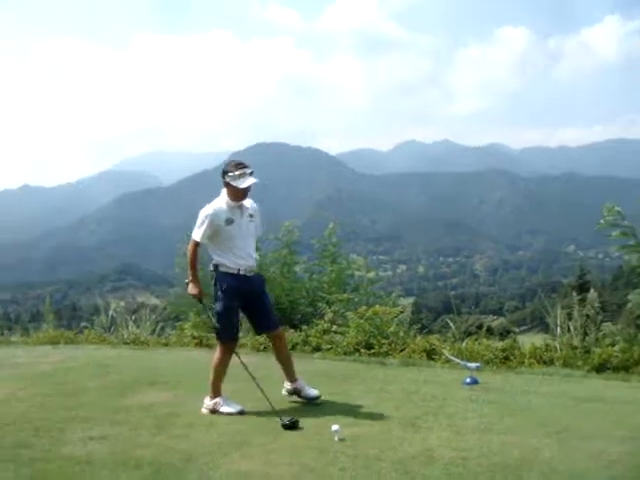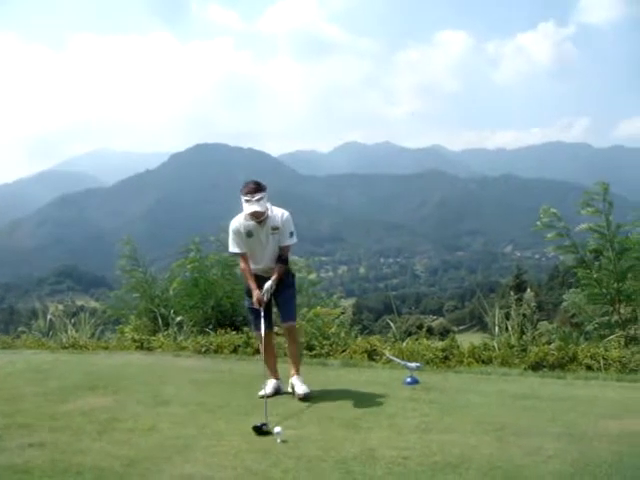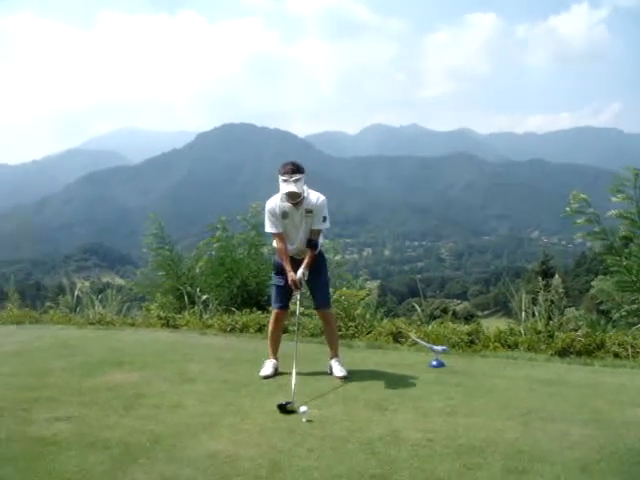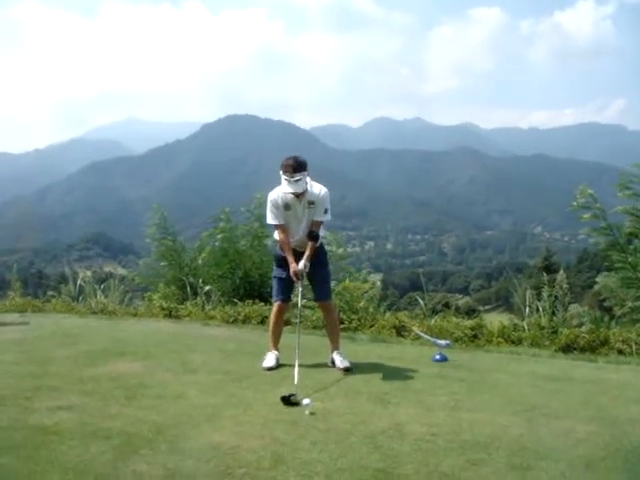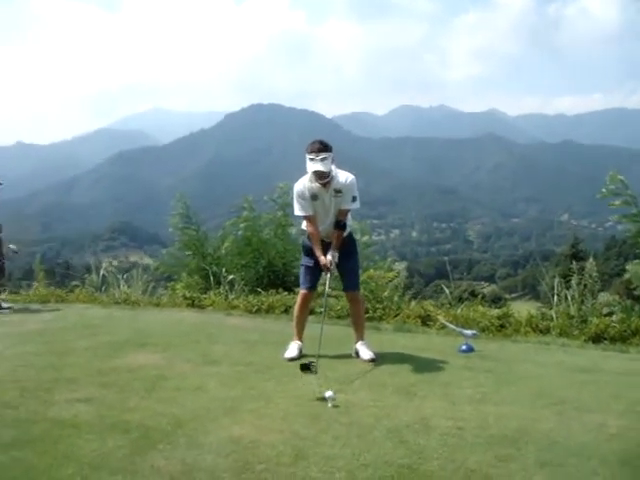
dt=1s
person 1, frame 1
left shoulder: (251, 208)
right shoulder: (212, 212)
right elbow: (193, 247)
right wrist: (193, 281)
left hip: (252, 278)
right hip: (228, 281)
left knee: (276, 333)
right knee: (227, 343)
left ankle: (293, 383)
right ankle: (213, 399)
person 1, frame 2
left shoulder: (282, 217)
right shoulder: (237, 225)
left elbow: (284, 255)
right elbow: (243, 261)
left wrist: (272, 282)
right wrist: (255, 289)
left hip: (282, 277)
right hip: (255, 279)
left knee: (289, 326)
right knee: (263, 333)
left ankle: (296, 377)
right ankle: (274, 379)
person 1, frame 3
left shoulder: (318, 201)
right shoulder: (273, 205)
left elbow: (314, 240)
right elbow: (280, 241)
left wrist: (304, 269)
right wrist: (289, 272)
left hip: (313, 258)
right hip: (285, 260)
left knee: (325, 310)
right knee: (278, 311)
left ankle: (334, 359)
right ankle: (272, 359)
person 1, frame 4
left shoulder: (320, 193)
right shoulder: (275, 197)
left elbow: (315, 231)
right elbow: (281, 232)
left wrist: (305, 260)
right wrist: (291, 263)
left hip: (314, 251)
right hip: (286, 252)
left knee: (326, 303)
right knee: (280, 304)
left ankle: (336, 352)
right ankle: (273, 351)
person 1, frame 5
left shoulder: (347, 181)
right shoulder: (301, 187)
left elbow: (341, 221)
right elbow: (310, 223)
left wrist: (333, 252)
right wrist: (320, 255)
left hip: (343, 240)
right hip: (314, 242)
left knee: (353, 294)
right knee: (305, 293)
left ankle: (360, 343)
right ankle: (296, 342)
